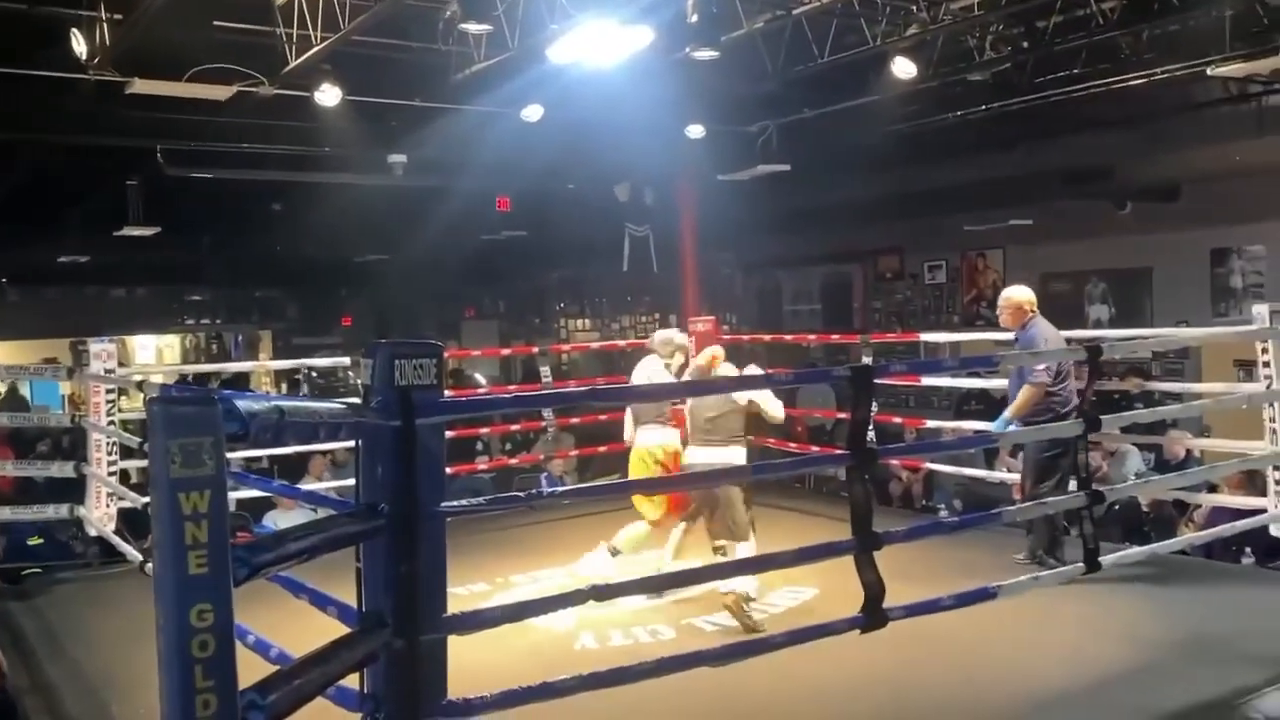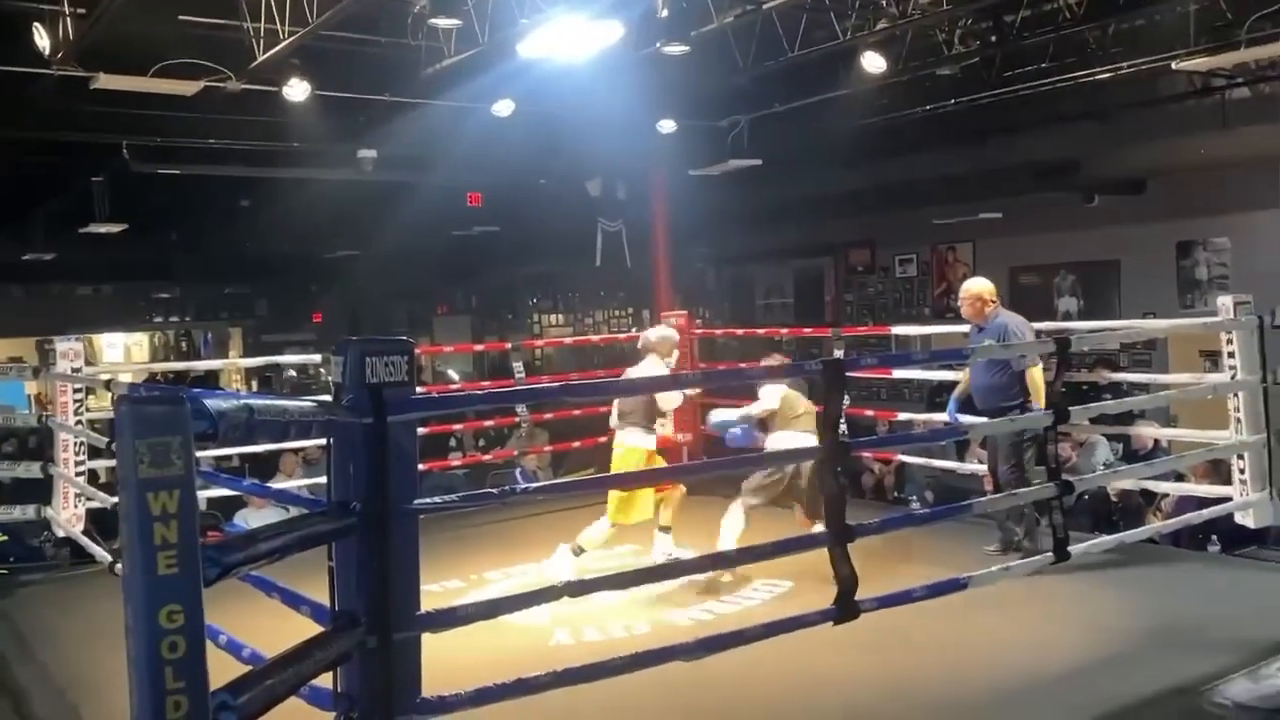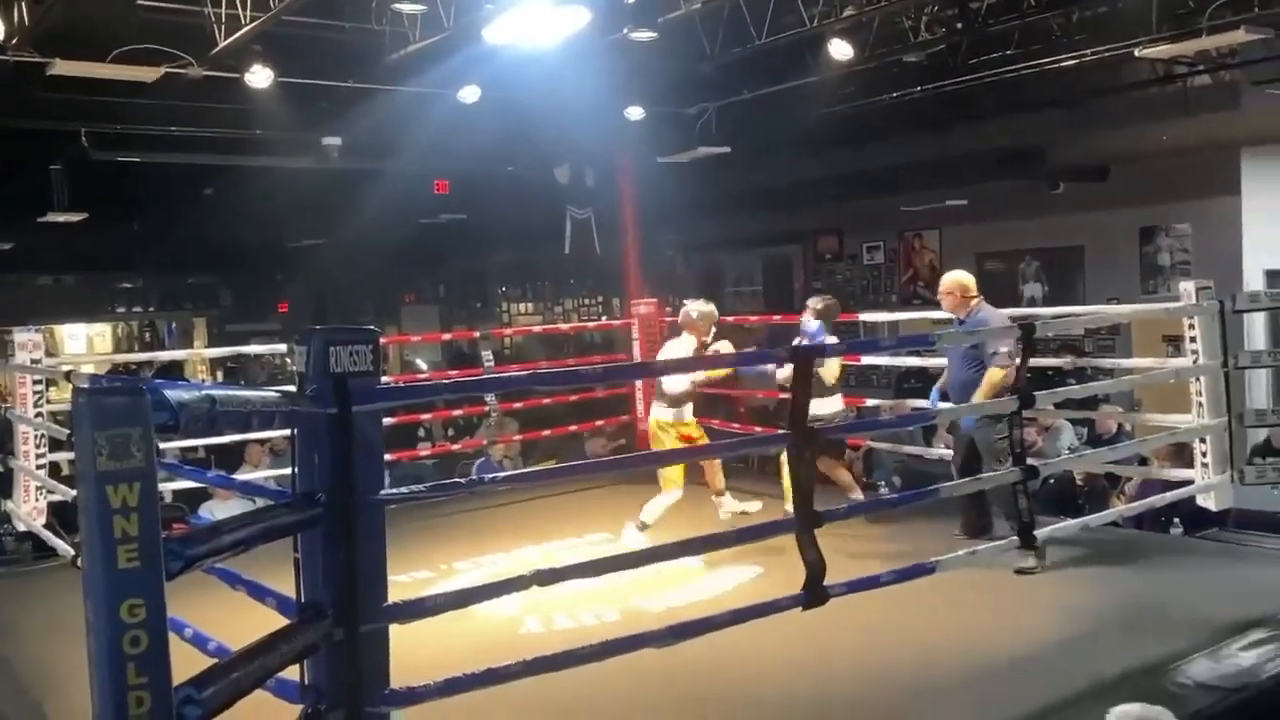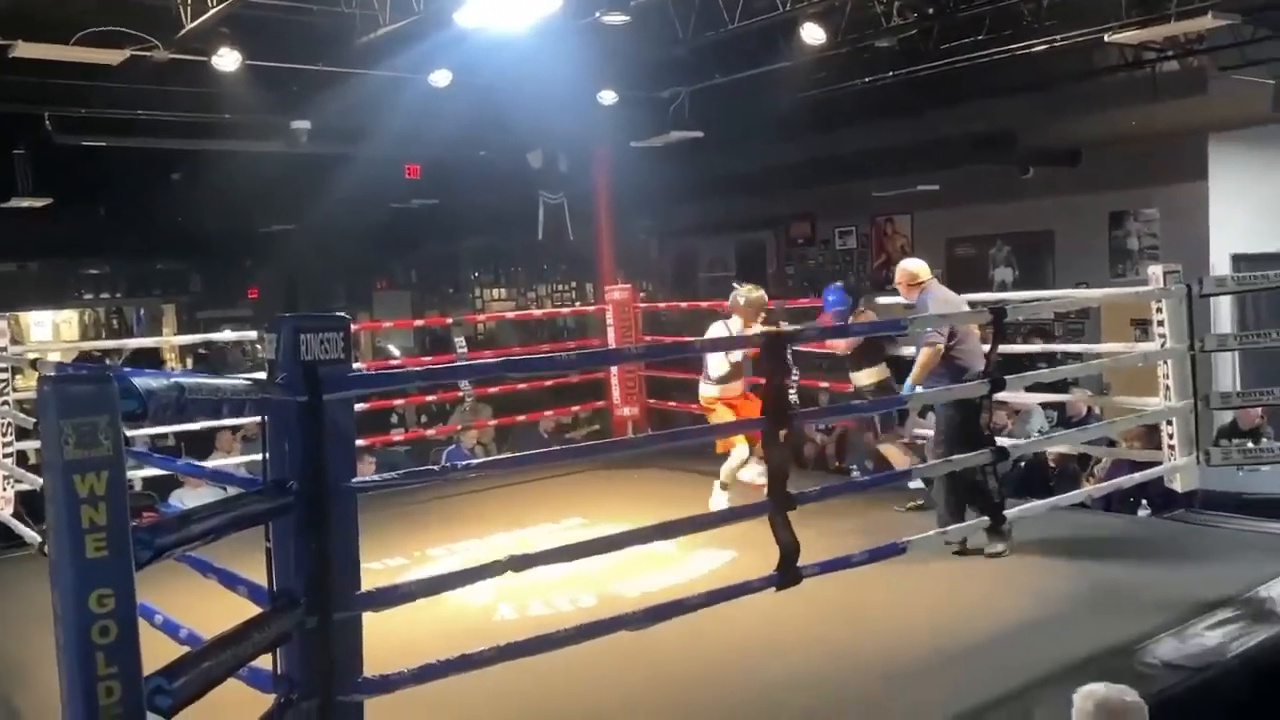
dt=0.4s
person 1, frame 1
left shoulder: (1038, 336)
right shoulder: (1028, 333)
left elbow: (1036, 386)
left wrist: (1006, 417)
right wrist: (1015, 416)
left hip: (1051, 426)
right hip: (1042, 425)
left knee: (1042, 493)
right knee: (1032, 490)
left ankle: (1050, 562)
right ankle: (1038, 549)
person 1, frame 2
left shoulder: (1009, 325)
right shoulder: (977, 329)
left elbow: (1032, 368)
left wrist: (1039, 408)
right wrist: (956, 397)
left hip: (1016, 415)
right hip: (994, 415)
left knee: (1014, 479)
right knee: (999, 478)
left ankle: (1025, 547)
right ankle: (1009, 537)
person 1, frame 3
left shoulder: (990, 321)
right shoulder: (961, 322)
left elbow: (999, 368)
left wrist: (976, 405)
right wrist: (939, 387)
left hip: (989, 416)
right hip: (966, 412)
left knee: (1001, 475)
right knee: (965, 470)
left ankle: (1030, 545)
right ankle: (977, 525)
person 1, frame 4
left shoulder: (930, 301)
right shoulder: (942, 296)
left elbow: (932, 348)
right elbow: (973, 333)
left wrist: (911, 382)
left knee: (971, 462)
left ankle: (998, 528)
person 2, frame 1
right shoulder: (650, 366)
left elbow: (629, 435)
left hip: (667, 450)
right hip: (652, 450)
right knee: (654, 519)
right ankle: (603, 556)
person 2, frame 2
left shoulder: (632, 374)
right shoulder: (655, 368)
left elbow: (614, 422)
right elbow: (667, 403)
right wrist: (684, 390)
left hip: (643, 449)
right hip: (634, 449)
left knee: (675, 491)
right knee: (616, 519)
left ankle: (664, 549)
right ankle: (567, 557)
person 2, frame 3
left shoulder: (692, 348)
right shoulder: (674, 349)
right elbow: (671, 387)
left wrist: (716, 356)
right wrist: (700, 374)
left hip: (683, 420)
right hip: (665, 424)
left knee: (713, 458)
right knee: (673, 491)
left ankle: (726, 505)
right ankle: (635, 533)
person 2, frame 4
left shoulder: (746, 329)
right shoulder: (717, 331)
right elbow: (716, 371)
right wrist: (740, 350)
left hip: (737, 394)
right hip: (715, 399)
right knee: (741, 450)
left ankle: (753, 467)
right ankle: (720, 494)
person 3, frame 1
left shoulder: (695, 395)
right shoulder: (741, 388)
right elbow: (778, 415)
right wrist: (760, 385)
left hip: (694, 466)
right hip: (727, 469)
right knee: (743, 540)
right ankle: (737, 596)
person 3, frame 2
left shoulder: (773, 389)
right shoulder: (805, 403)
left elbow: (764, 407)
left wrist: (736, 416)
right hip: (809, 458)
left knee: (739, 507)
right knee: (810, 518)
person 3, frame 3
left shoulder: (830, 344)
right shoulder: (801, 342)
left elbow: (831, 378)
right elbow: (785, 376)
left hip: (829, 417)
right hip: (816, 416)
left knee: (789, 459)
right knee: (824, 461)
right ankle: (858, 497)
person 3, frame 4
left shoulder: (865, 319)
right shoulder: (857, 316)
left elbow: (842, 347)
left wrist: (836, 322)
left hip: (876, 387)
right hip: (867, 386)
